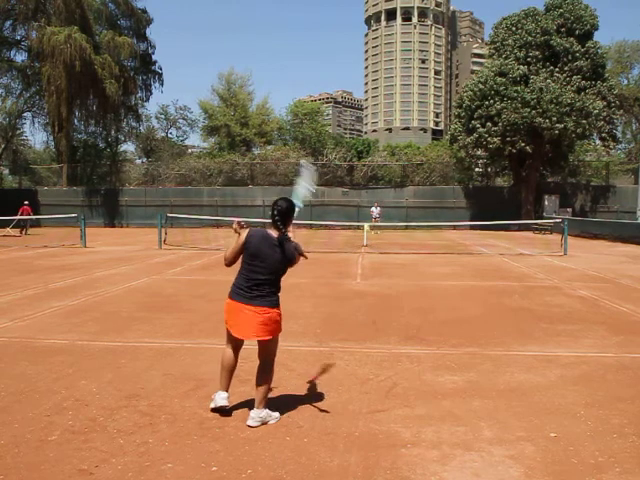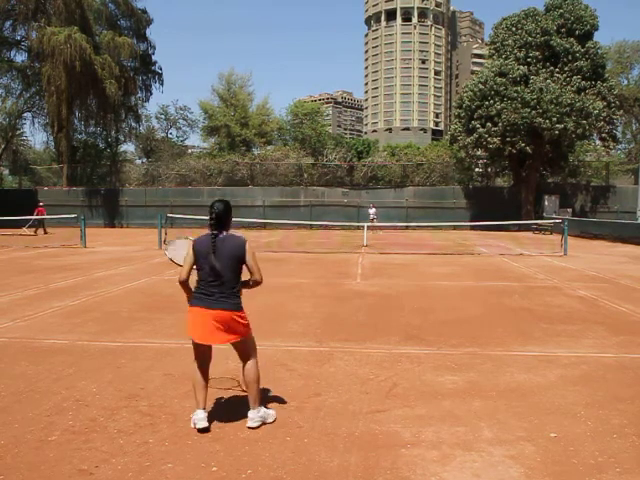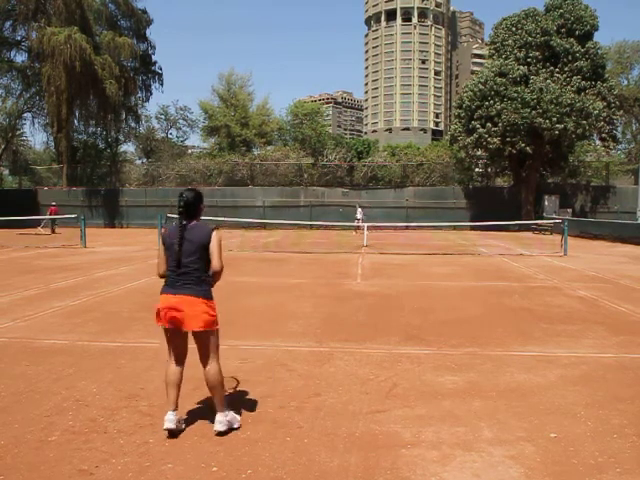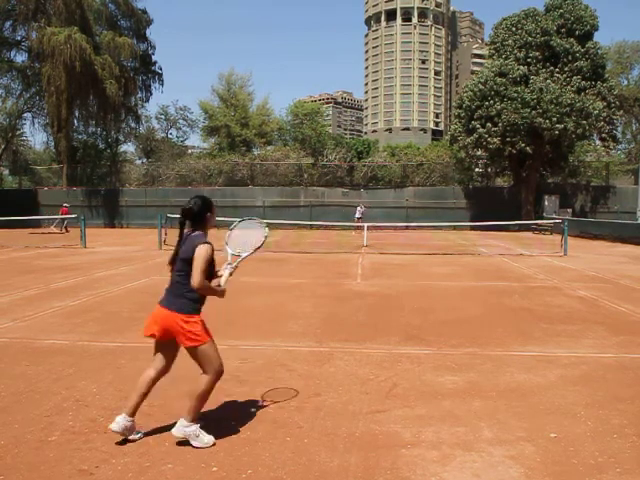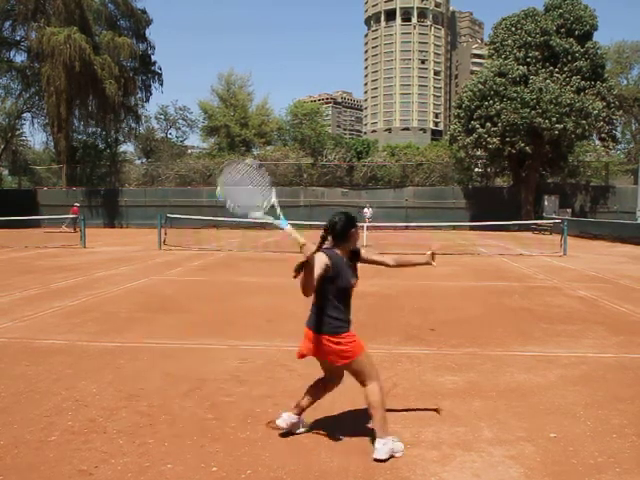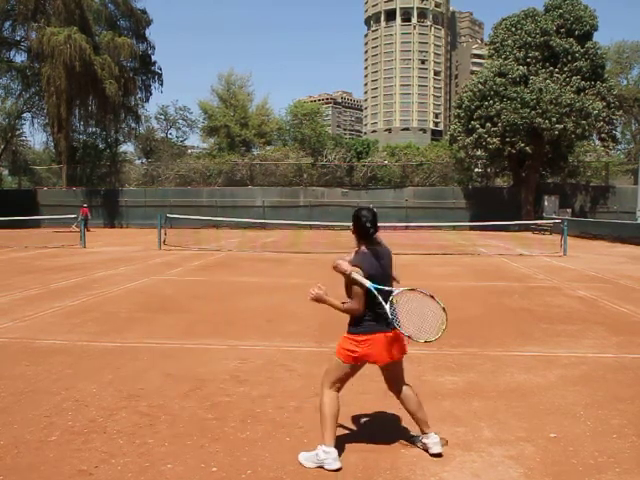
dt=0.7s
person 1, frame 1
left shoulder: (250, 234)
right shoulder: (291, 251)
left elbow: (228, 261)
left wrist: (240, 234)
right wrist: (289, 237)
left hip: (237, 303)
right hip: (265, 311)
left knee: (231, 348)
right knee: (267, 359)
left ankle: (222, 395)
right ankle: (259, 412)
person 1, frame 2
left shoulder: (197, 243)
right shoulder: (242, 244)
left elbow: (183, 278)
right elbow: (258, 279)
left wrist: (191, 296)
left hip: (201, 310)
right hip: (230, 311)
left knee: (201, 363)
right knee: (249, 357)
left ankle: (201, 414)
right ankle: (256, 410)
person 1, frame 3
left shoulder: (167, 234)
right shoulder: (210, 233)
left elbow: (161, 272)
right elbow: (217, 268)
right wrist: (209, 282)
left hip: (170, 299)
right hip: (198, 301)
left knee: (175, 360)
right knee: (209, 360)
left ankle: (171, 415)
right ankle: (222, 415)
person 1, frame 4
left shoulder: (186, 239)
right shoulder: (204, 246)
right elbow: (197, 284)
left wrist: (217, 273)
right wrist: (217, 291)
left hip: (167, 311)
right hip: (183, 317)
left knee: (159, 368)
right knee: (214, 370)
left ankle: (124, 420)
right ankle: (188, 425)
person 1, frame 5
left shoulder: (353, 254)
right shoulder: (323, 257)
left elbow: (390, 262)
right elbow: (307, 290)
left wrist: (422, 260)
right wrist: (308, 263)
left hip: (326, 331)
right hip: (332, 335)
left knee: (332, 377)
right knee: (372, 381)
left ankle: (290, 417)
right ankle: (383, 441)
person 1, frame 6
left shoulder: (358, 262)
right shoulder: (382, 249)
left elbow: (357, 309)
left wrist: (326, 298)
right wrist: (346, 266)
left hip: (363, 336)
right hip: (390, 333)
left knee: (330, 388)
right knee: (400, 386)
left ankle: (327, 451)
right ankle: (429, 438)
